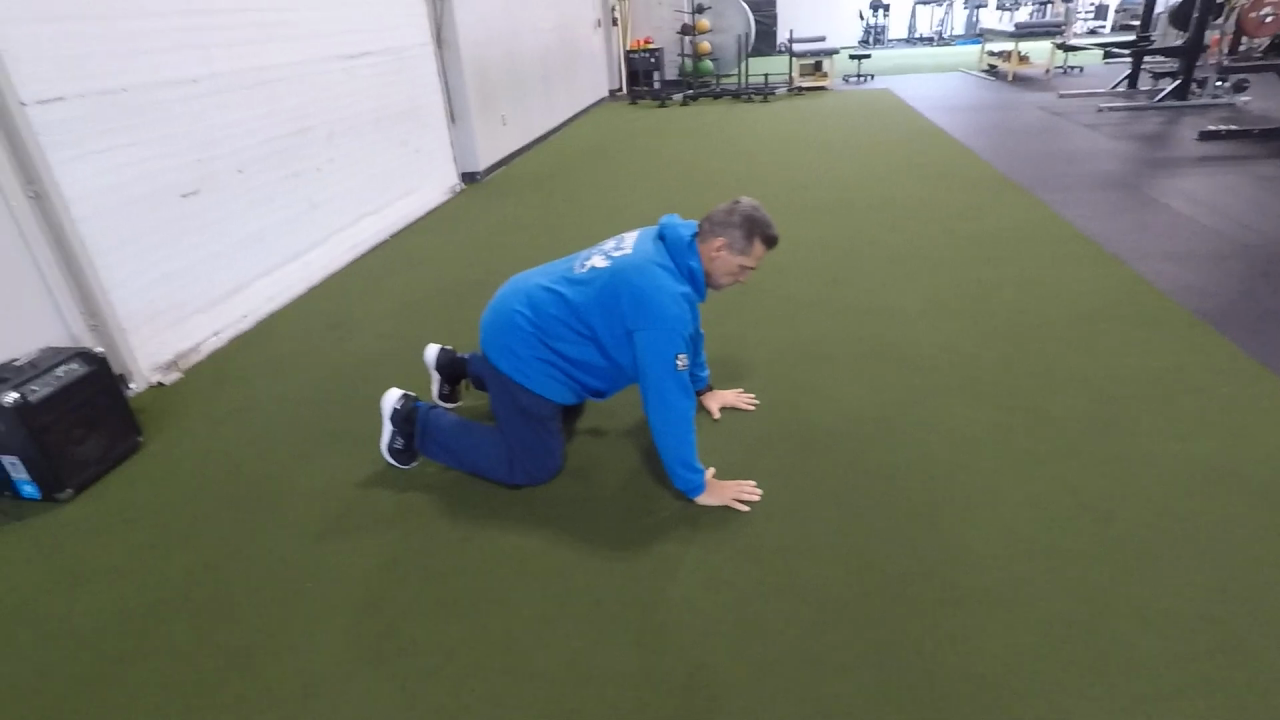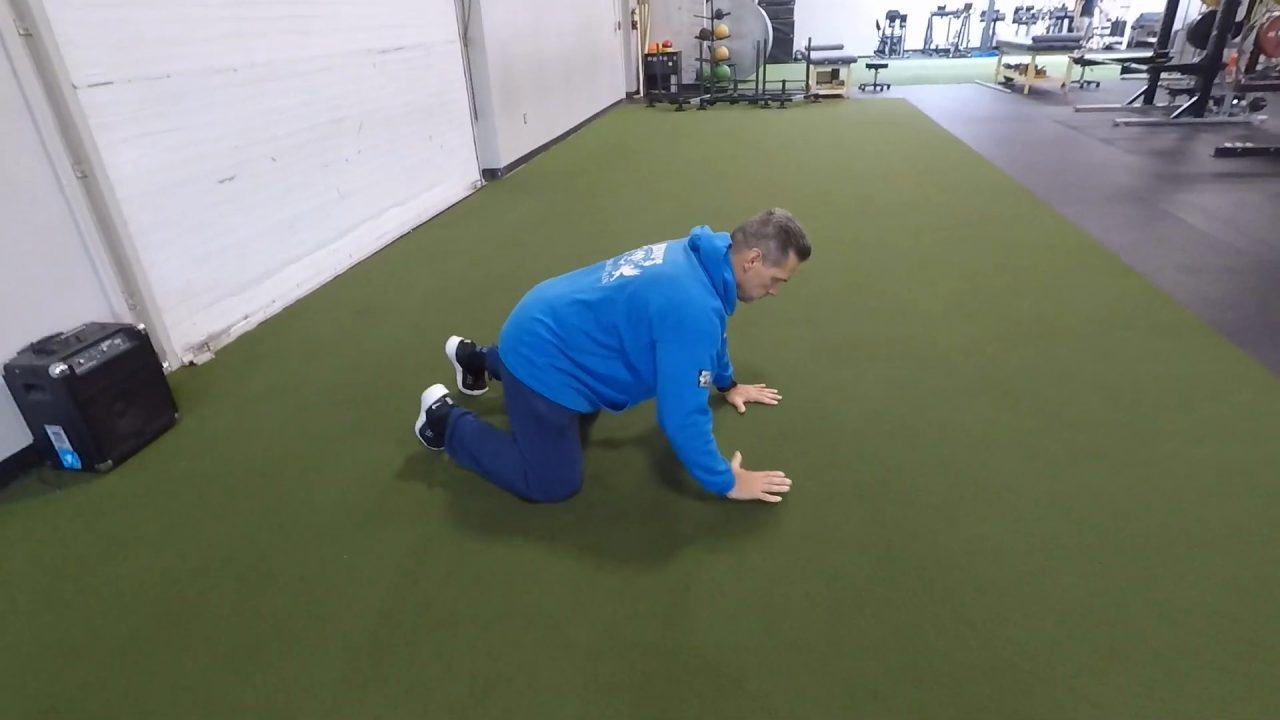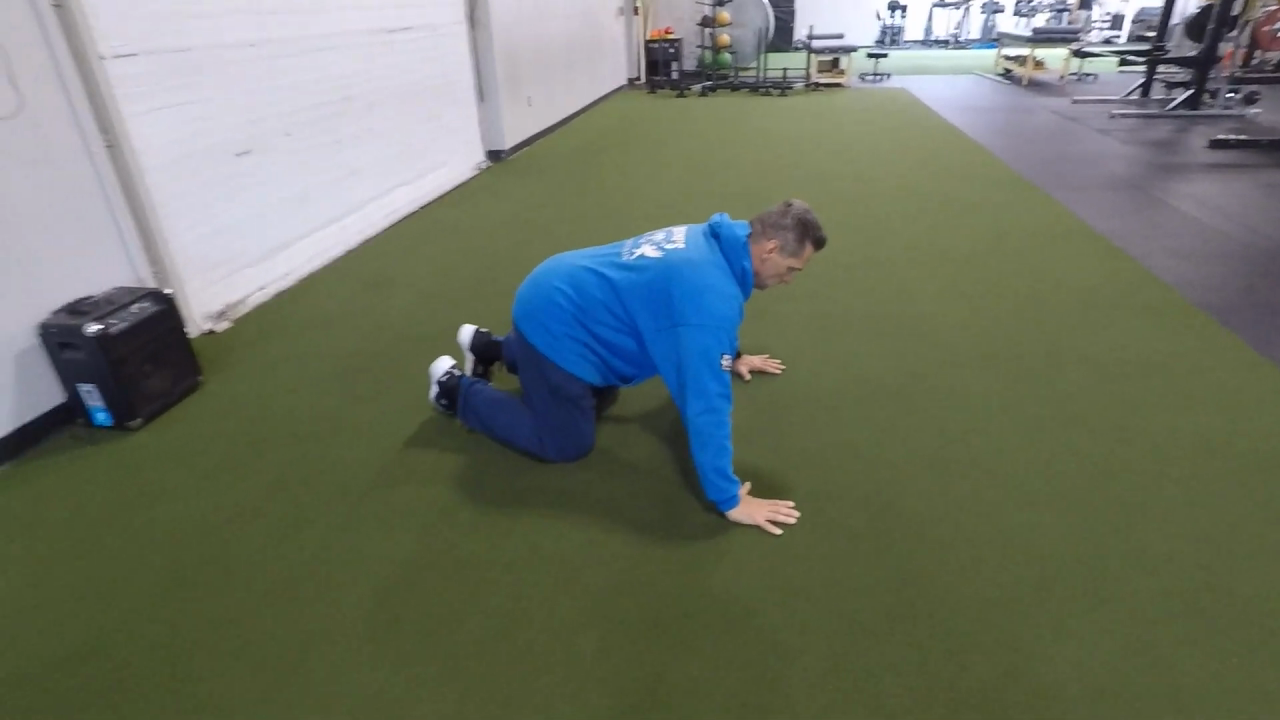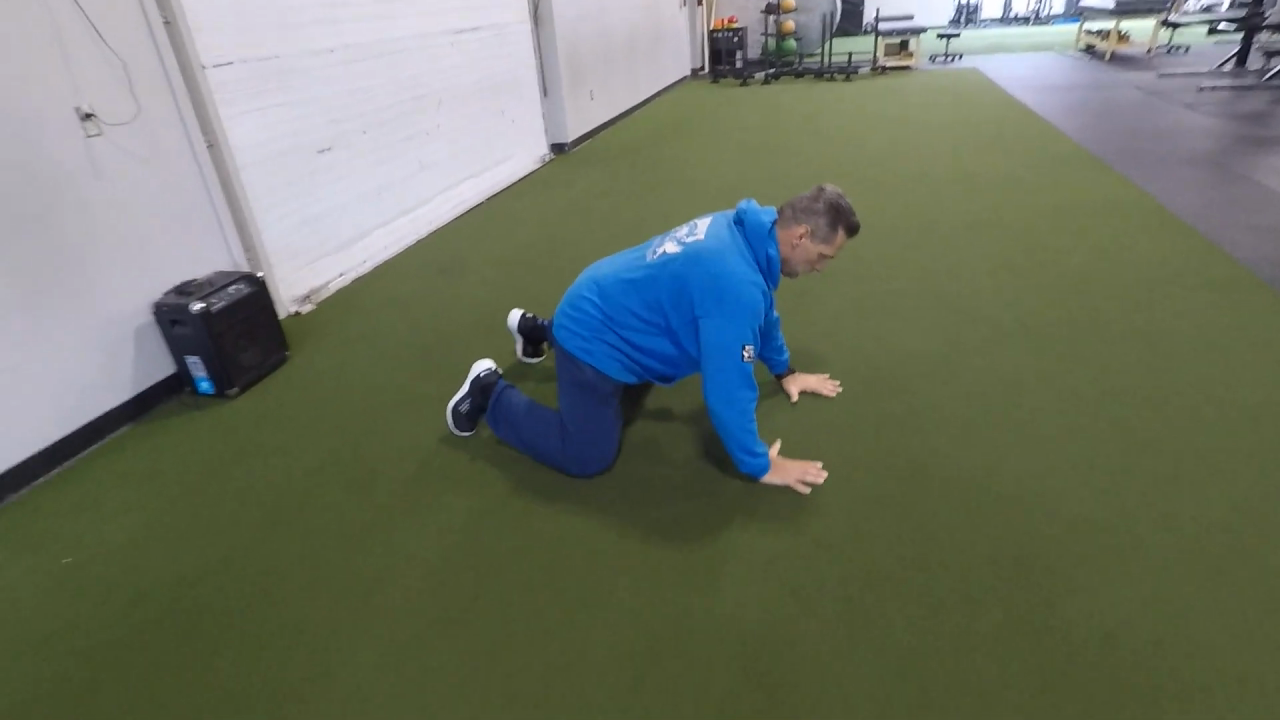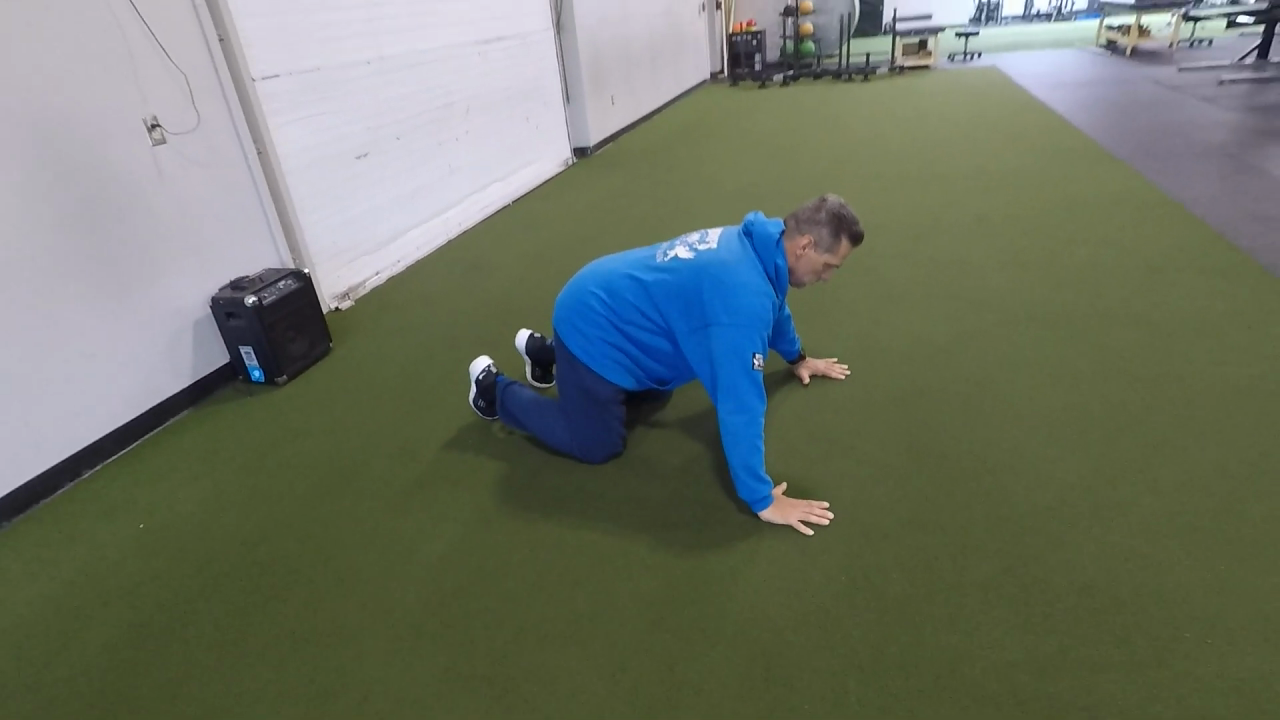
dt=0.7s
person 1, frame 1
left shoulder: (673, 245)
right shoulder: (663, 295)
left elbow: (687, 330)
right elbow: (669, 399)
left wrist: (702, 387)
right wrist: (696, 485)
left hip: (525, 316)
right hip: (522, 344)
left knee: (568, 410)
right knee: (536, 464)
left ankle: (457, 366)
right ankle: (413, 420)
person 1, frame 2
left shoulder: (698, 256)
right shoulder: (691, 308)
right elbow: (684, 416)
left wrist: (726, 383)
right wrist: (727, 482)
left hip: (542, 326)
right hip: (541, 360)
left knee: (581, 414)
right knee: (553, 484)
left ankle: (478, 359)
right ankle: (445, 421)
person 1, frame 3
left shoulder: (714, 241)
right shoulder: (713, 295)
right elbow: (706, 403)
left wrist: (730, 356)
right wrist: (729, 499)
left hip: (556, 292)
right hip: (555, 322)
left knee: (599, 395)
right knee: (568, 443)
left ankle: (491, 348)
right ankle: (456, 388)
person 1, frame 4
left shoulder: (747, 231)
right shoulder: (736, 284)
left elbow: (762, 312)
right elbow: (729, 390)
left wrist: (784, 371)
right wrist: (761, 466)
left hip: (605, 307)
right hip: (593, 337)
left knee: (637, 380)
right knee: (589, 458)
left ankle: (536, 330)
right ankle: (489, 392)
person 1, frame 5
left shoulder: (757, 244)
right shoulder: (745, 294)
left elbow: (774, 307)
right elbow: (741, 405)
left wrist: (797, 358)
right wrist: (761, 500)
left hip: (604, 299)
right hip: (592, 328)
left knee: (655, 392)
right knee: (599, 445)
left ankle: (547, 350)
right ankle: (495, 388)
